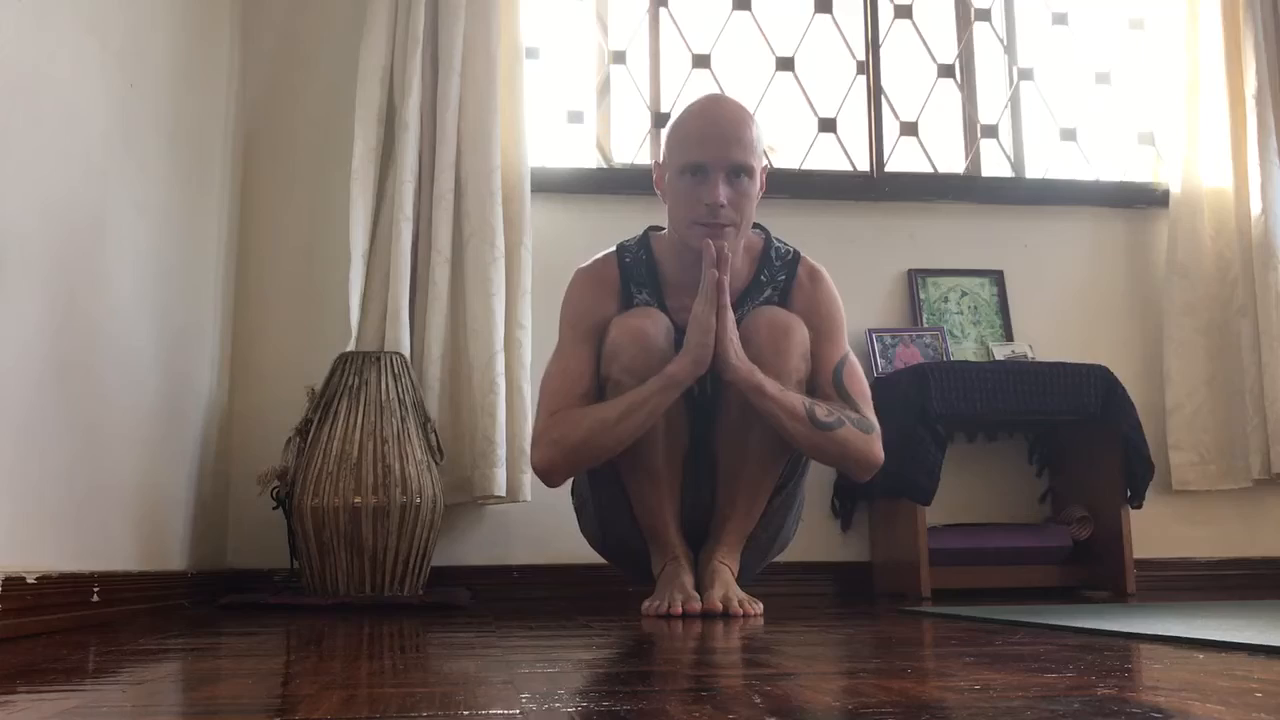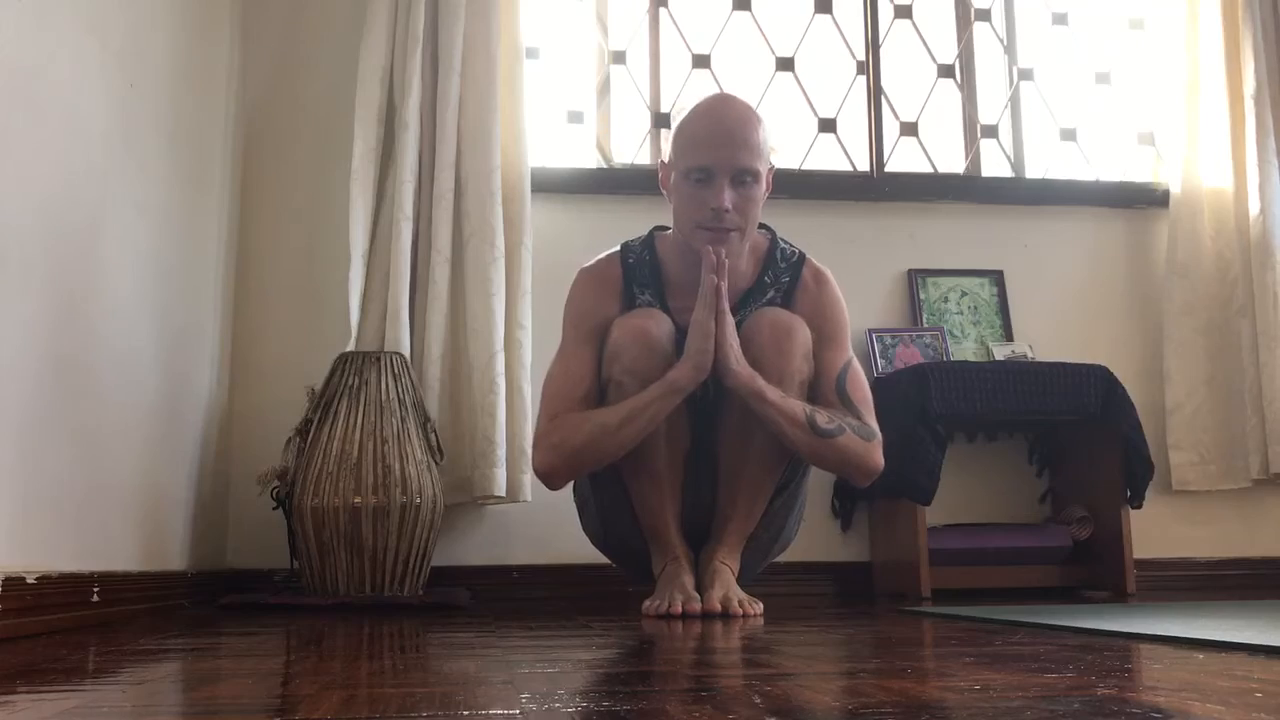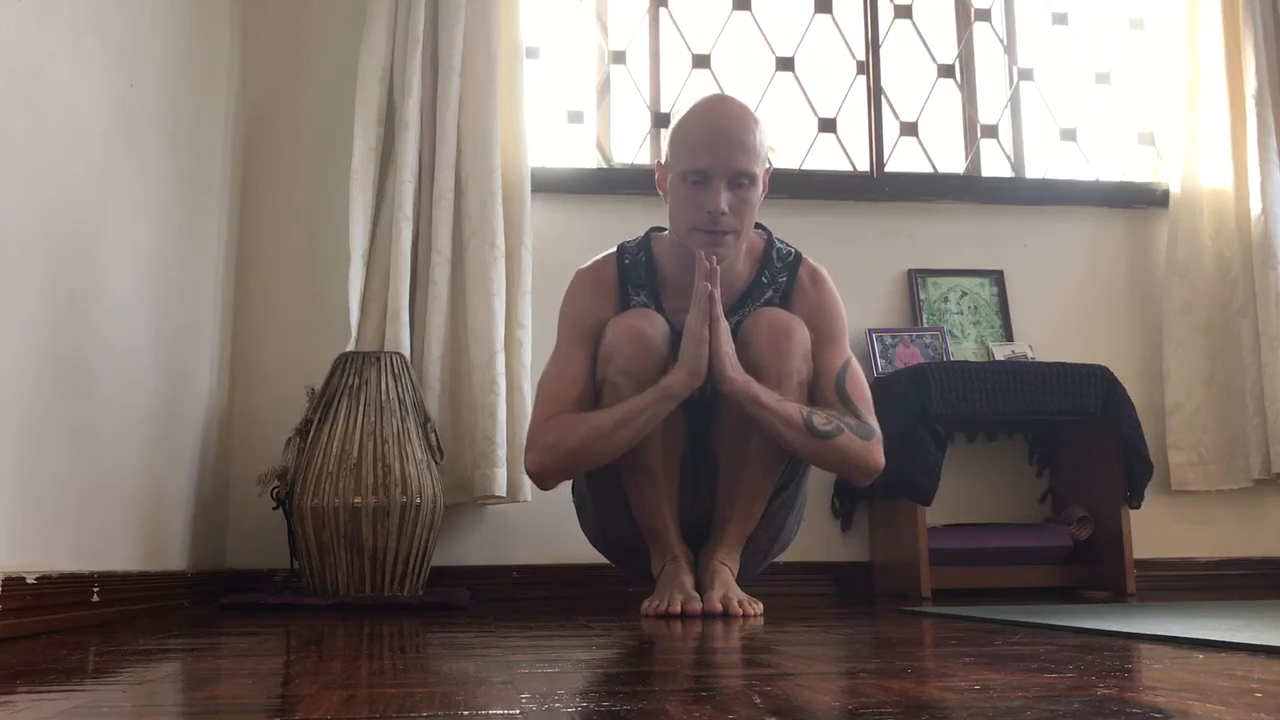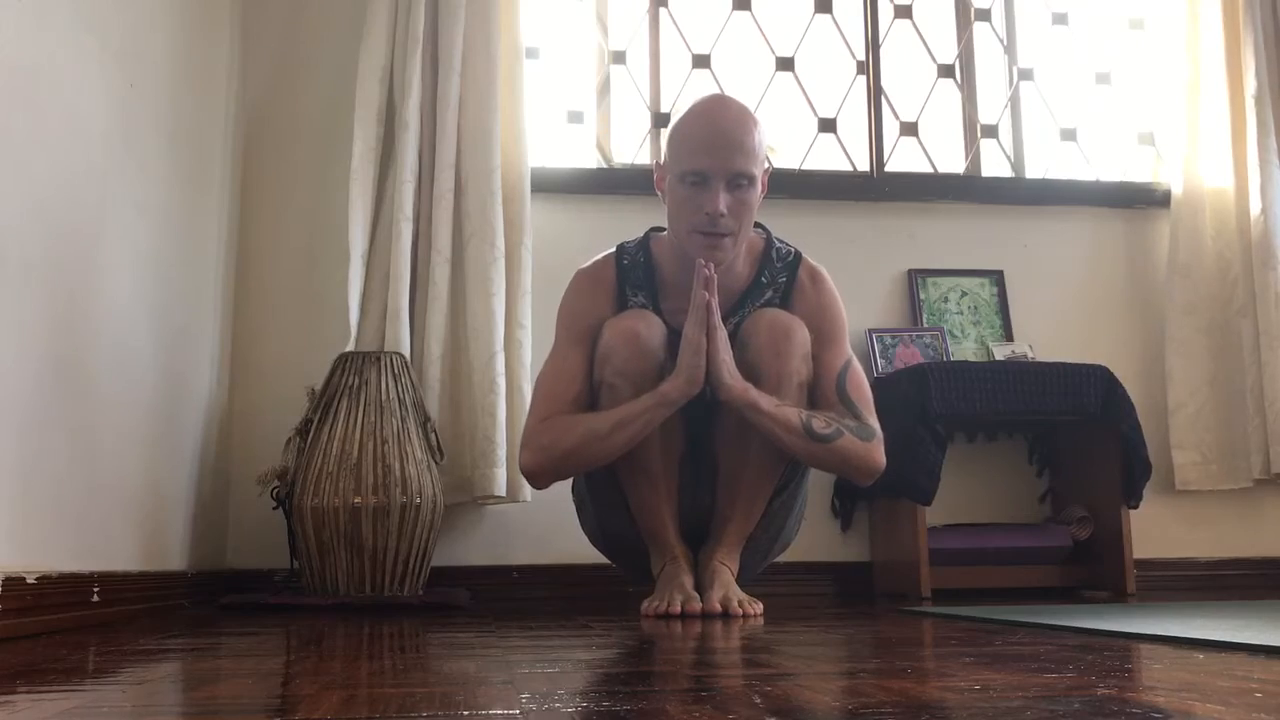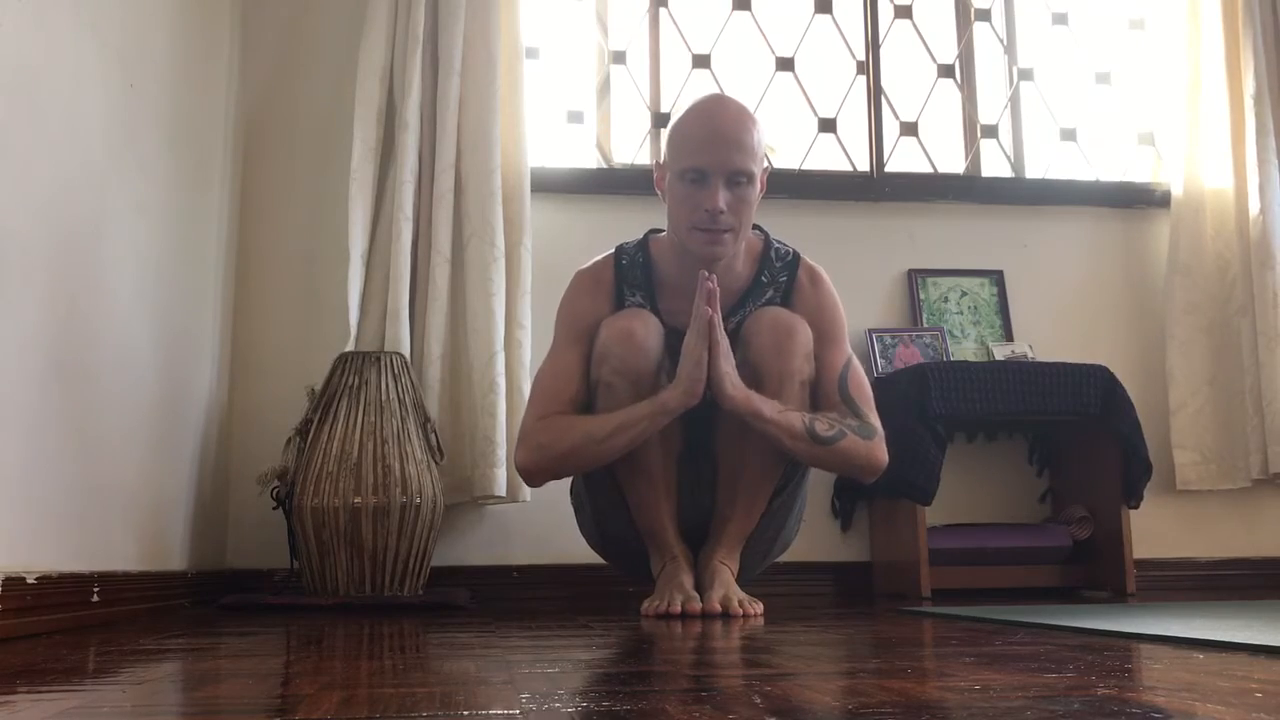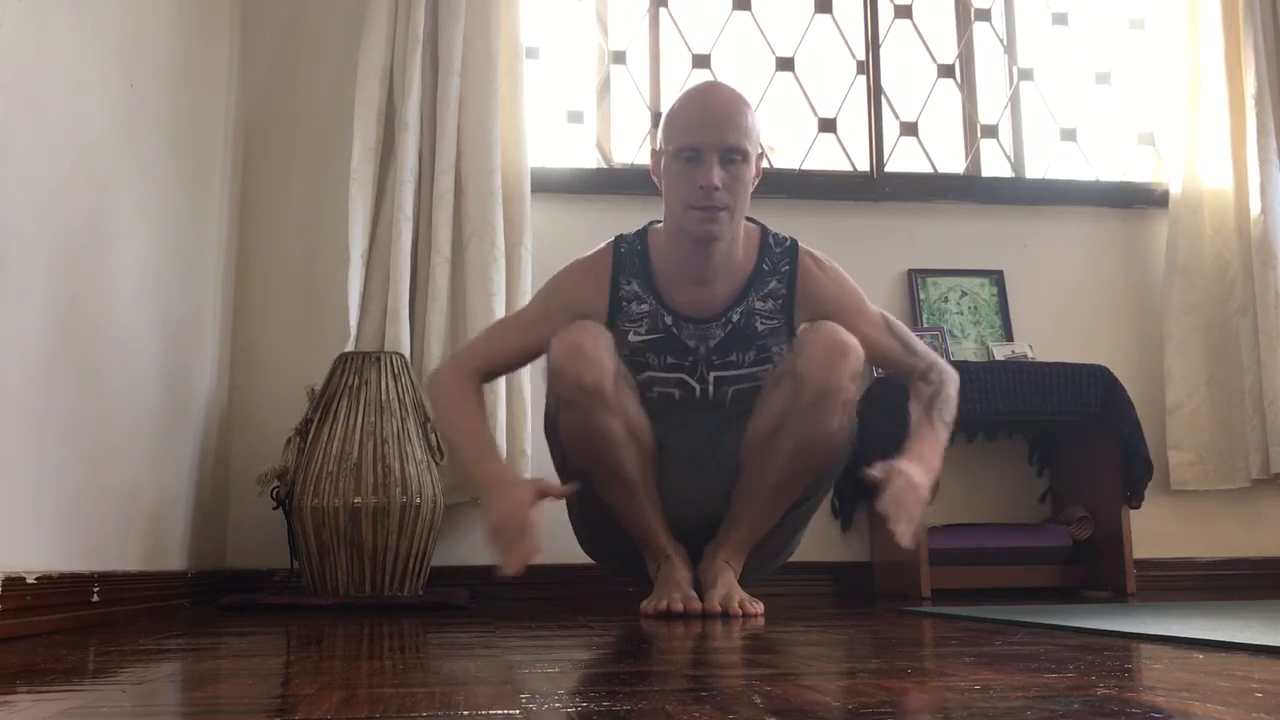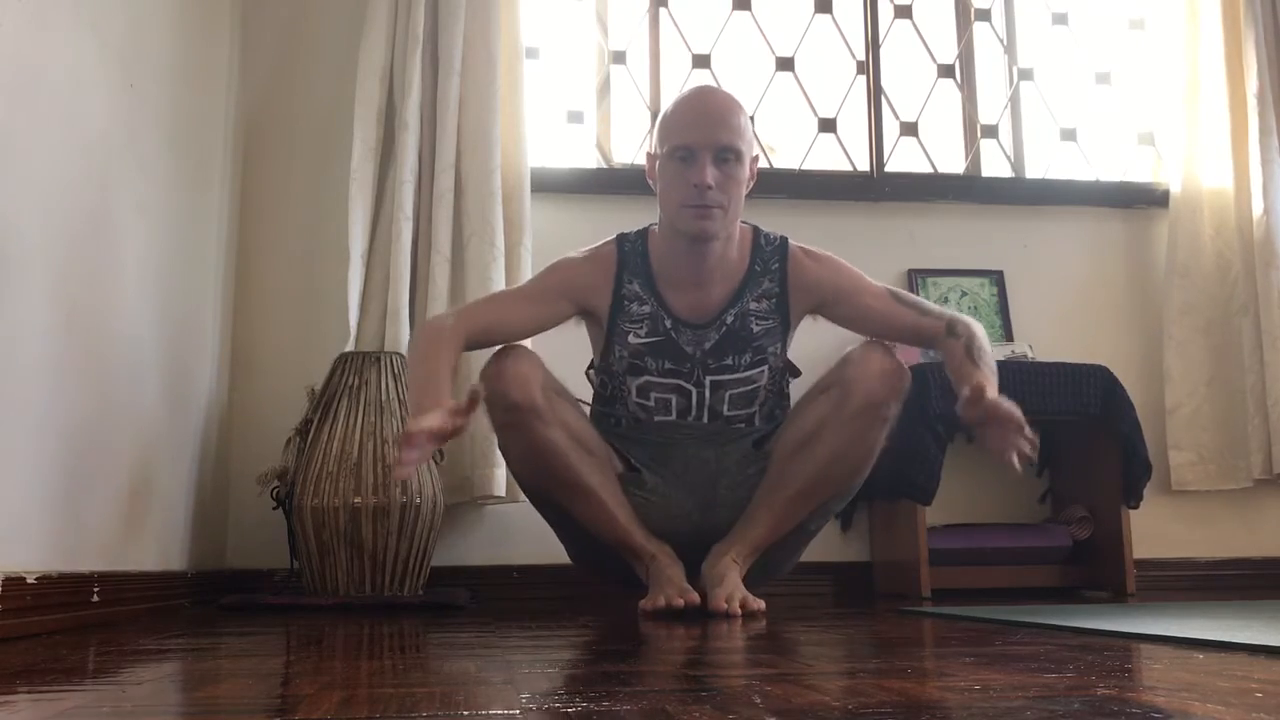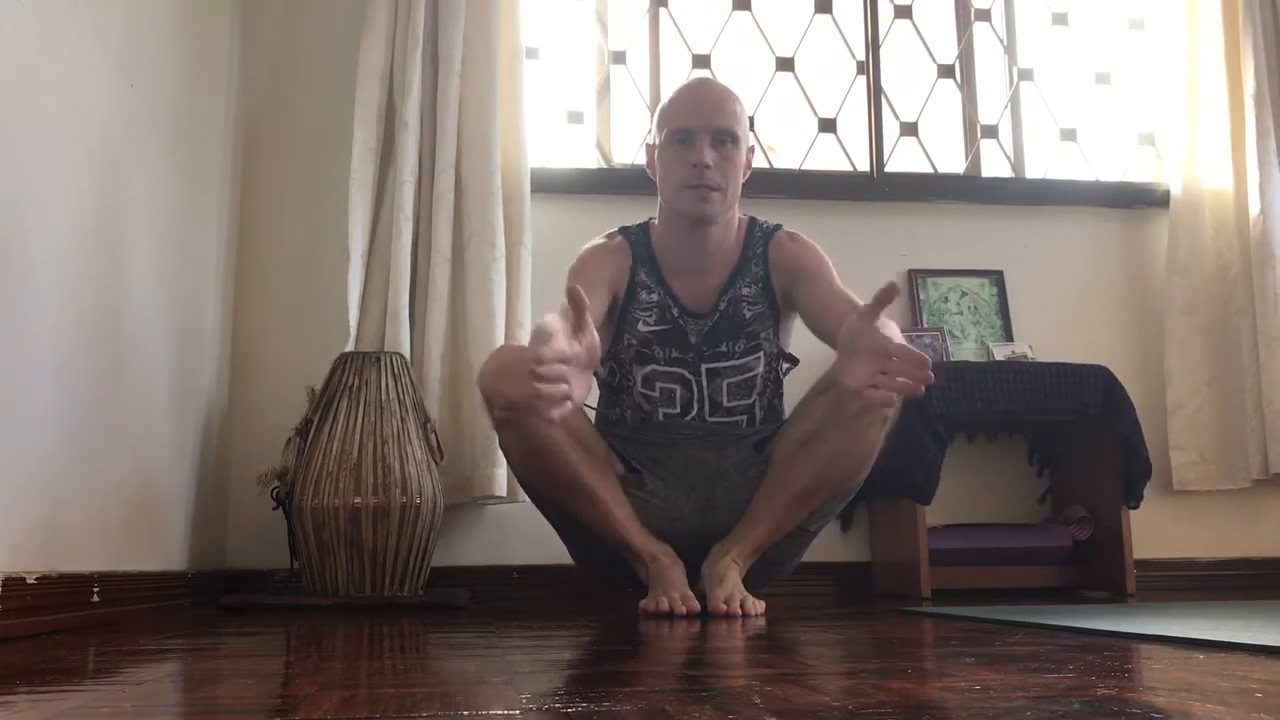
dt=0.4s
person 1, frame 1
left shoulder: (802, 283)
right shoulder: (602, 281)
left elbow: (866, 453)
right elbow: (549, 457)
left wrist: (743, 370)
right wrist: (682, 367)
left hip: (749, 522)
right hip: (634, 521)
left knee: (780, 330)
right knee: (636, 333)
left ankle: (722, 561)
right ankle: (670, 562)
person 1, frame 2
left shoulder: (806, 286)
right shoulder: (606, 282)
left elbow: (866, 458)
right elbow: (552, 460)
left wrist: (743, 374)
right wrist: (684, 374)
left hip: (751, 520)
right hip: (636, 519)
left knee: (782, 333)
right knee: (639, 333)
left ankle: (723, 561)
right ankle: (670, 562)
person 1, frame 3
left shoulder: (803, 285)
right shoulder: (602, 282)
left elbow: (866, 456)
right elbow: (543, 459)
left wrist: (739, 381)
right wrist: (678, 380)
left hip: (751, 519)
right hip: (636, 521)
left knee: (780, 331)
right knee: (632, 333)
left ankle: (722, 560)
right ankle: (668, 562)
person 1, frame 4
left shoulder: (803, 285)
right shoulder: (602, 284)
left elbow: (867, 456)
right elbow: (538, 458)
left wrist: (738, 388)
right wrist: (675, 387)
left hip: (751, 521)
right hip: (635, 520)
left knee: (780, 332)
right knee: (630, 334)
left ankle: (723, 560)
right ankle: (670, 562)
person 1, frame 5
left shoulder: (801, 285)
right shoulder: (601, 284)
left elbow: (870, 453)
right elbow: (534, 453)
left wrist: (743, 396)
right wrist: (673, 395)
left hip: (751, 521)
right hip: (633, 523)
left knee: (781, 331)
right knee: (627, 333)
left ankle: (722, 559)
right ankle: (668, 561)
person 1, frame 6
left shoulder: (800, 274)
right shoulder: (602, 275)
left elbow: (931, 372)
right elbow: (454, 376)
left wrist: (919, 462)
right wrist: (496, 485)
left hip: (754, 518)
right hip: (629, 518)
left knee: (833, 349)
right knee: (575, 349)
left ankle: (727, 560)
right ankle: (665, 559)
person 1, frame 7
left shoulder: (795, 272)
right shoulder: (601, 273)
left elbow: (956, 332)
right elbow: (444, 331)
left wrist: (979, 387)
right wrist: (434, 400)
left hip: (757, 516)
right hip: (623, 514)
left knee: (879, 371)
right knee: (510, 376)
left ankle: (732, 559)
right ankle: (652, 559)
person 1, frame 8
left shoulder: (784, 256)
right shoulder: (611, 261)
left elbow: (846, 321)
right elbow: (563, 342)
left wrist: (872, 349)
right wrist: (565, 361)
left hip: (756, 510)
right hip: (625, 510)
left knee: (876, 373)
right knee: (507, 373)
left ankle: (731, 560)
right ankle: (652, 561)
